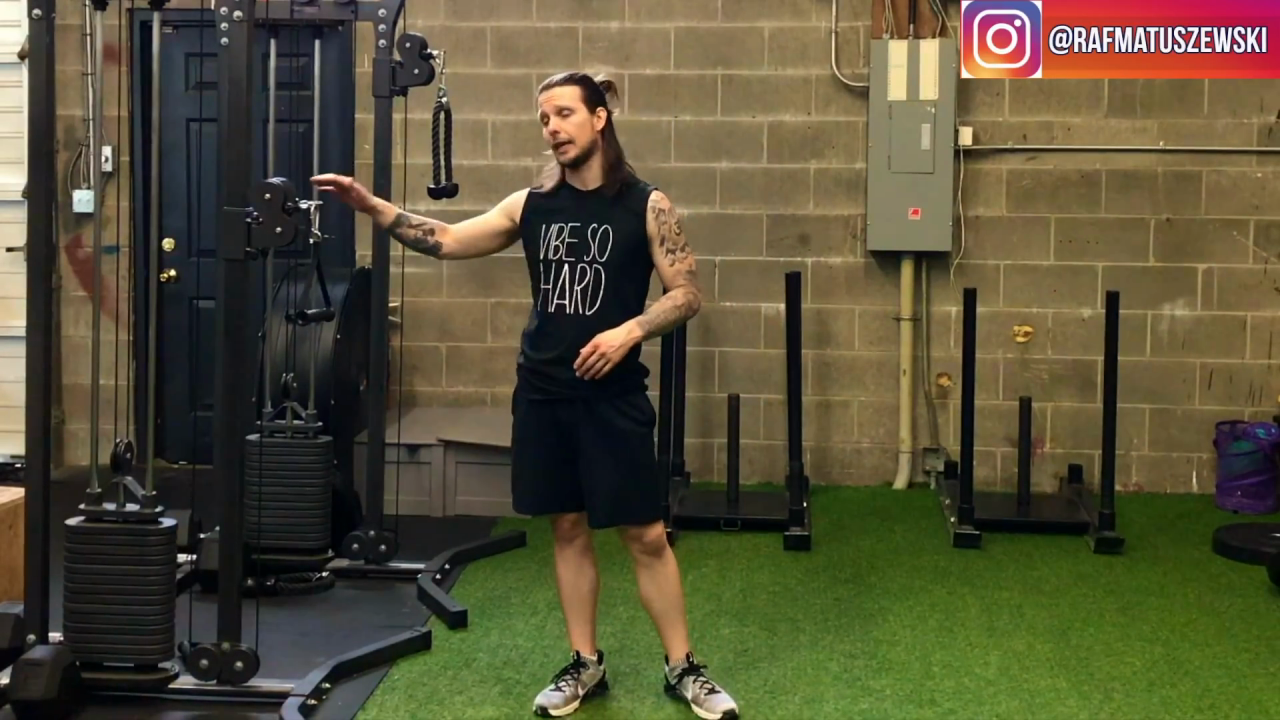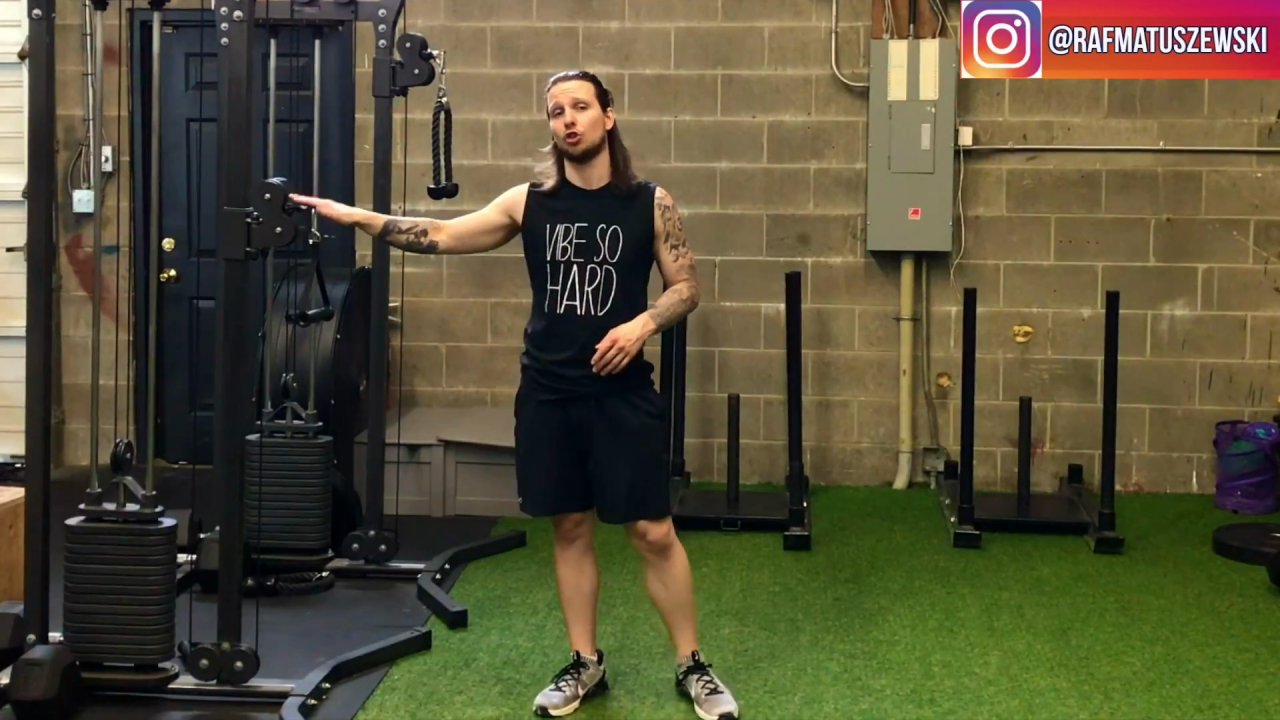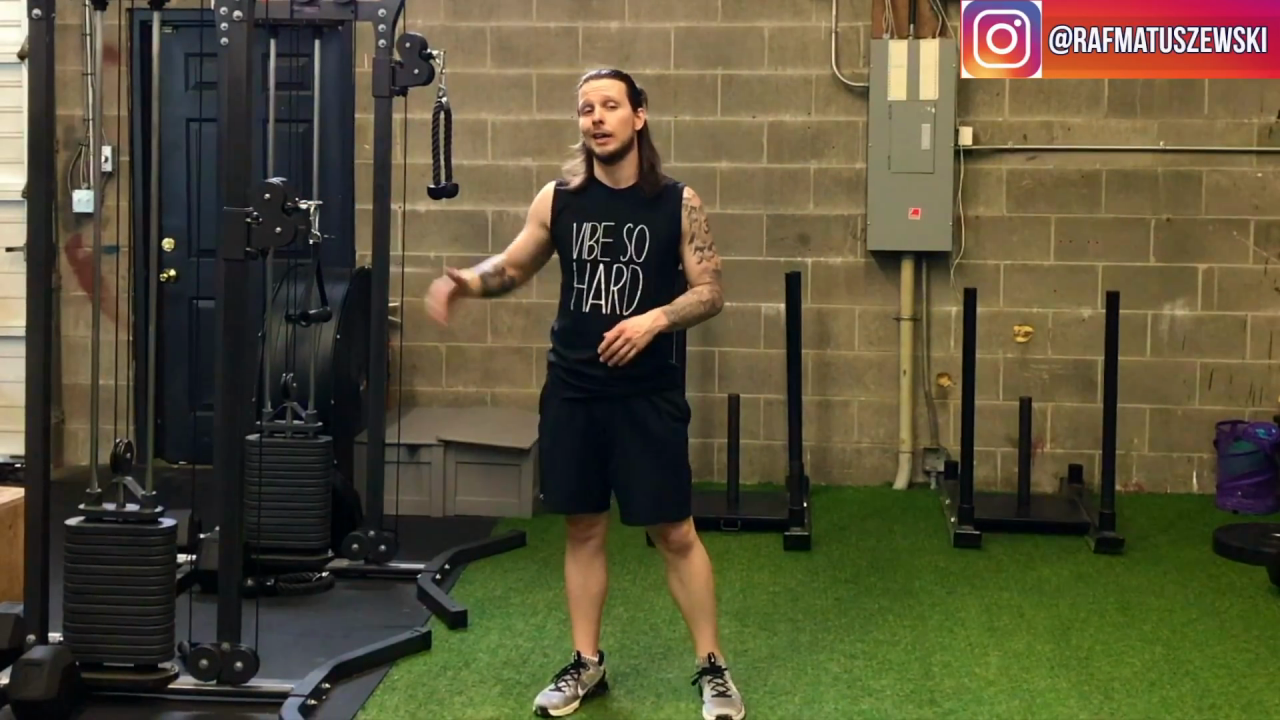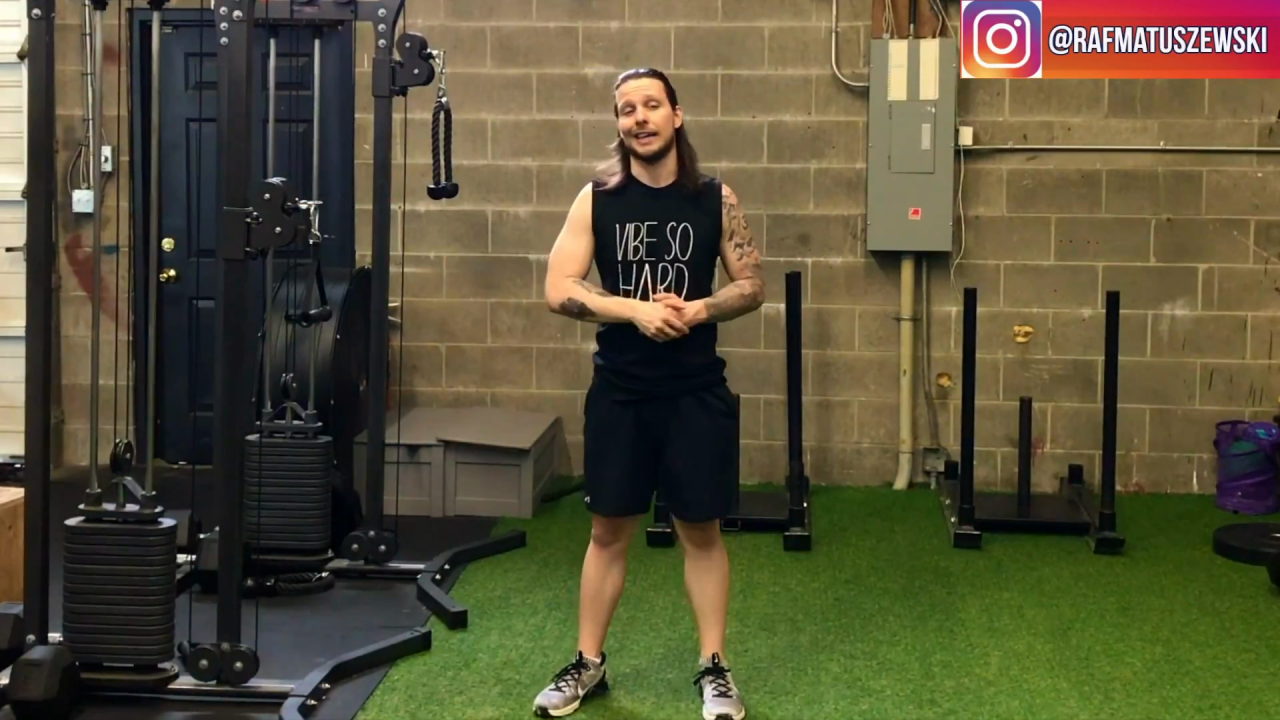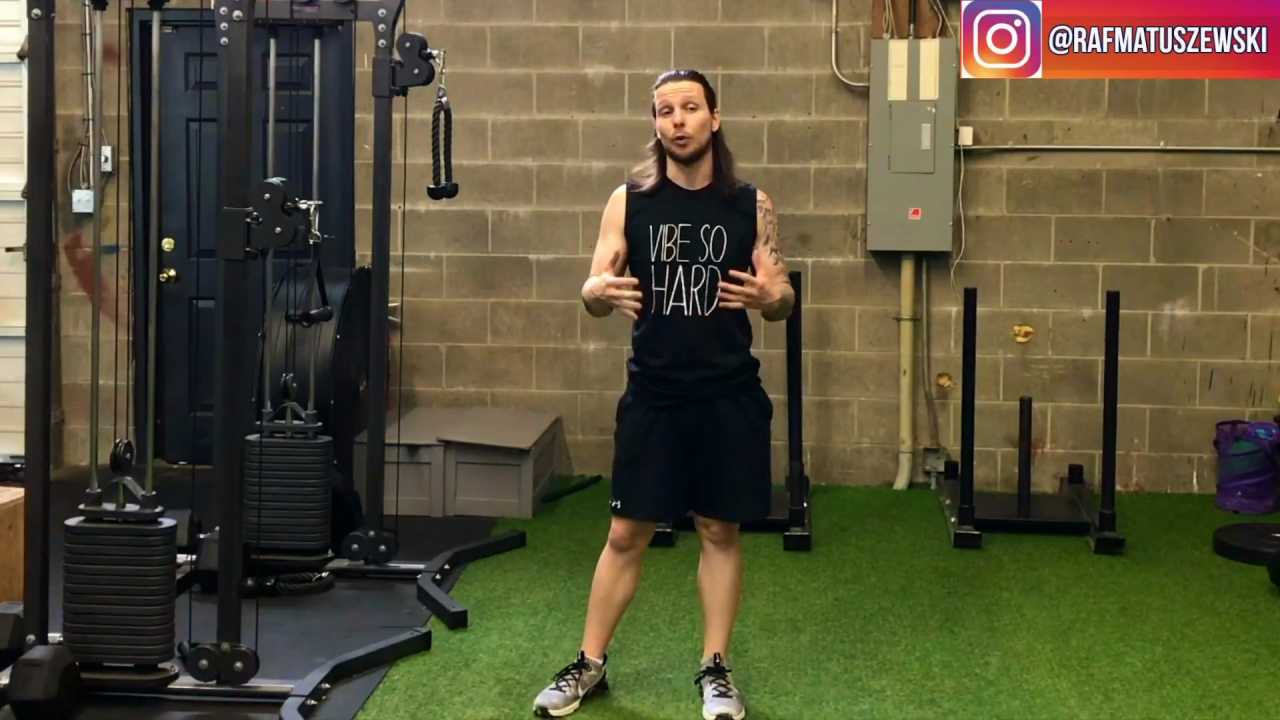
dt=0.5s
person 1, frame 1
left shoulder: (648, 205)
right shoulder: (531, 204)
left elbow: (687, 294)
right elbow: (448, 240)
left wrist: (630, 330)
right wrist: (372, 204)
left hip: (613, 395)
right hip: (542, 393)
left knee: (645, 533)
right knee: (567, 527)
left ankle: (682, 667)
right ankle: (585, 663)
person 1, frame 2
left shoulder: (650, 202)
right shoulder: (528, 201)
left elbow: (686, 287)
right elbow: (441, 235)
left wrist: (643, 323)
right wrist: (358, 217)
left hip: (622, 392)
right hip: (547, 392)
left knee: (653, 532)
right knee: (569, 528)
left ankle: (691, 664)
right ankle: (585, 663)
person 1, frame 3
left shoulder: (679, 203)
right shoulder: (557, 199)
left elbow: (709, 292)
right elbow: (511, 268)
left wrist: (655, 319)
right wrist: (461, 280)
left hip: (648, 395)
right hip: (573, 392)
left knee: (672, 531)
right knee: (583, 527)
left ankle: (712, 666)
right ankle: (587, 663)
person 1, frame 4
left shoulder: (716, 198)
right shoulder: (596, 199)
left elbow: (751, 285)
right elbow: (557, 290)
left wrist: (696, 310)
right wrist: (635, 309)
left hip: (696, 391)
right hip: (618, 392)
left knee: (701, 529)
right knee: (608, 529)
left ankle: (713, 667)
right ankle: (588, 664)
person 1, frame 5
left shoulder: (751, 204)
right shoulder: (628, 200)
left elbow: (783, 303)
right elbow: (595, 294)
left wrist: (771, 297)
right wrist: (599, 291)
left hip: (730, 395)
right hip: (652, 395)
left knee: (720, 530)
right knee: (626, 532)
right ankle: (589, 664)
